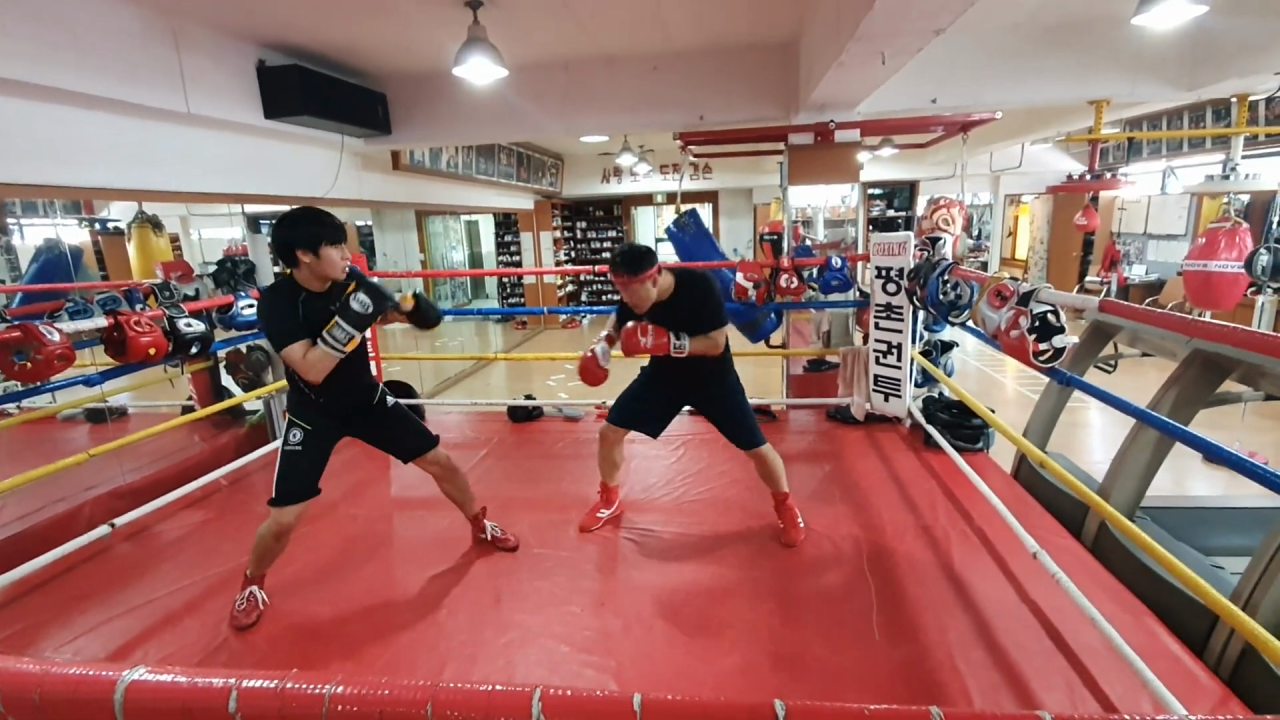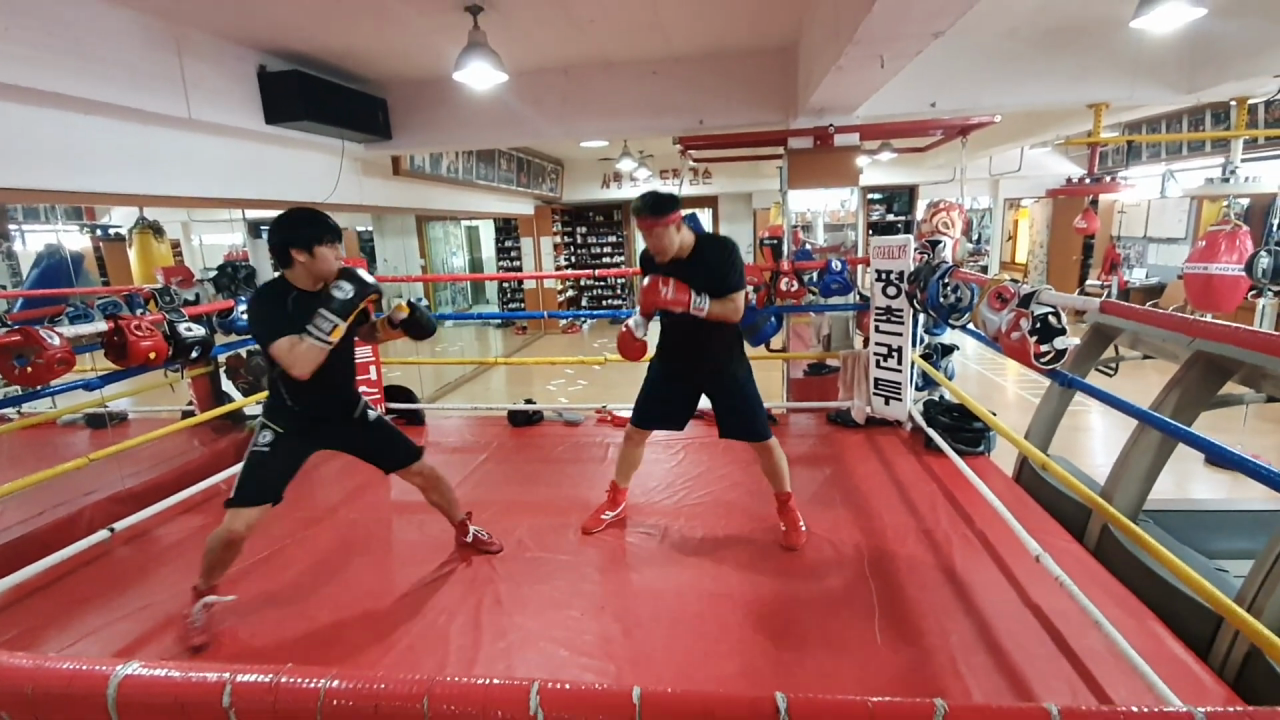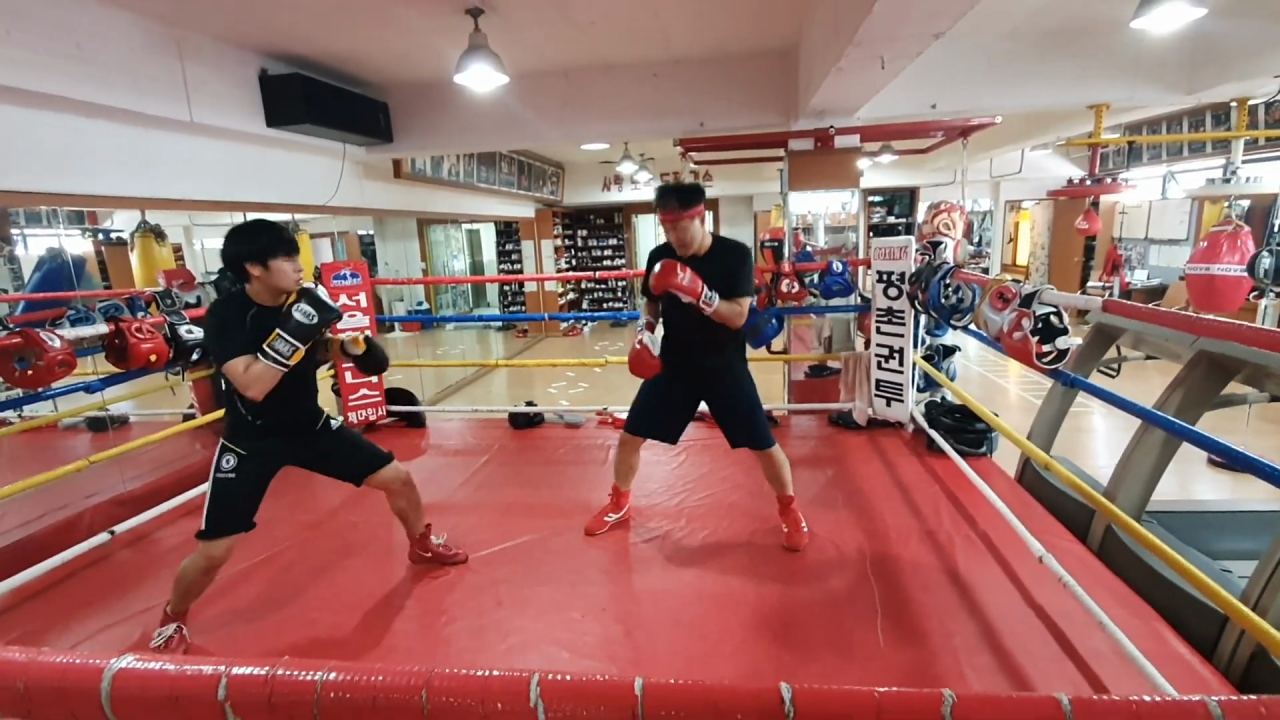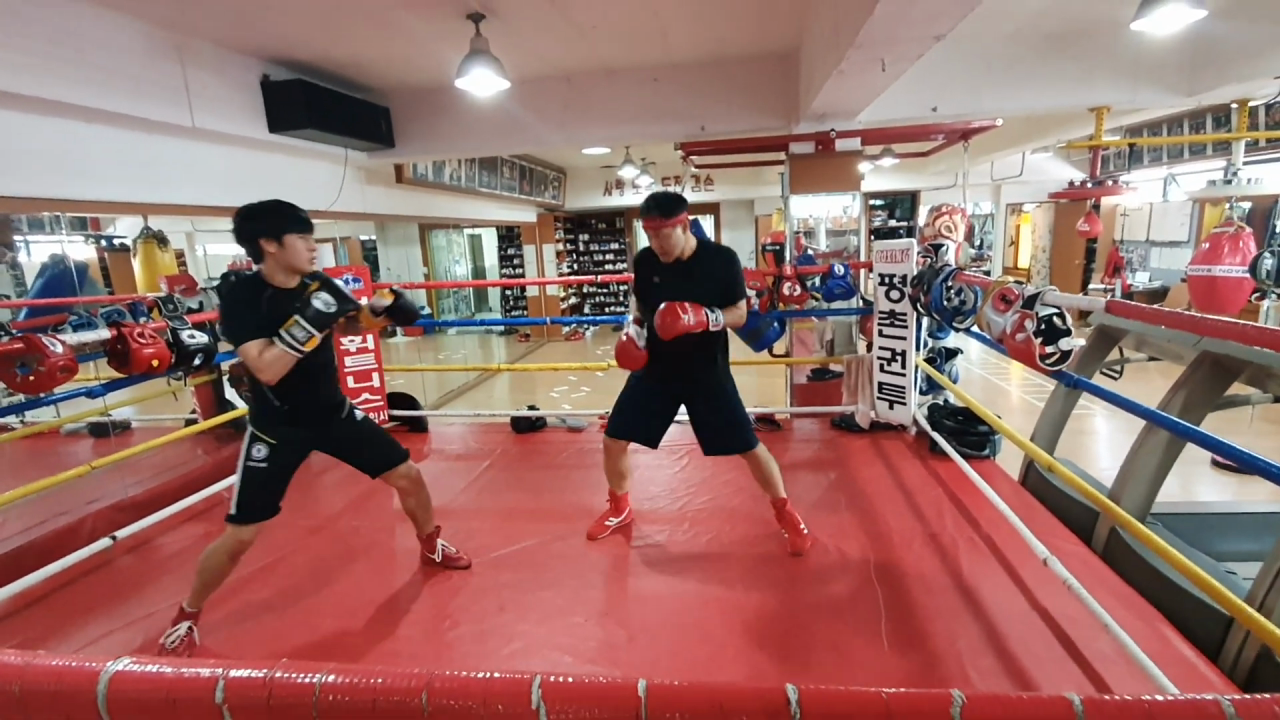
dt=0.2s
person 1, frame 1
left shoulder: (350, 278)
right shoulder: (276, 303)
left elbow: (383, 310)
right elbow: (312, 371)
left wrist: (409, 309)
right wrist: (352, 318)
left hip: (367, 400)
right hip: (314, 414)
left knee: (440, 461)
right knee: (283, 519)
left ankle: (481, 525)
right ankle: (253, 583)
person 1, frame 2
left shoulder: (334, 284)
right shoulder: (267, 301)
left elbow: (364, 334)
right elbow: (299, 366)
left wrist: (398, 322)
right wrist: (337, 308)
left hip: (347, 411)
right hip: (289, 422)
left knee: (424, 472)
right knee: (237, 527)
left ankle: (464, 530)
right ankle: (204, 595)
person 1, frame 3
left shoulder: (298, 301)
right shoulder: (225, 315)
right elbow: (253, 387)
left wrist: (351, 346)
right wrist: (294, 330)
left hip: (310, 426)
right hip: (251, 441)
left knee: (397, 477)
right knee: (213, 552)
left ankle: (422, 544)
right ankle: (173, 619)
person 1, frame 4
left shoulder: (314, 282)
right shoulder: (240, 296)
left elbow: (342, 324)
right elbow: (267, 370)
left wrist: (381, 309)
right wrist: (311, 317)
left hip: (334, 412)
right hip: (277, 427)
left knee: (408, 475)
right knee: (240, 535)
left ankle: (431, 547)
right ankle: (186, 616)
person 2, frame 1
left shoulder: (701, 286)
right shoulder: (631, 296)
left elbow: (717, 344)
right elbow: (620, 326)
left wrist: (667, 342)
right wrist: (602, 345)
left hip: (713, 377)
right hip: (663, 374)
left knee: (756, 446)
right knee: (610, 431)
left ankle: (785, 507)
right ankle: (609, 499)
person 2, frame 2
left shoulder: (722, 250)
right shoulder: (649, 258)
left elbow: (735, 310)
left wrist: (686, 300)
right wrist: (639, 319)
left hip: (724, 362)
right hip: (672, 358)
left knee: (762, 438)
right knee: (636, 430)
left ankle: (787, 508)
right ankle: (615, 501)
person 2, frame 3
left shoulder: (736, 255)
right shoulder: (660, 257)
left elbow: (738, 316)
left wrist: (697, 292)
right wrist: (646, 331)
left hip: (725, 368)
right hip: (672, 367)
left knee: (764, 446)
right knee: (631, 436)
left ankle: (789, 510)
right ankle: (619, 503)
person 2, frame 4
left shoulder: (722, 260)
right shoulder: (645, 261)
left elbow: (740, 315)
left wrist: (702, 318)
right wrist: (634, 326)
left hip: (708, 372)
right hip: (656, 370)
left knee: (749, 447)
right knee: (613, 440)
left ankle: (785, 513)
right ankle: (619, 508)
